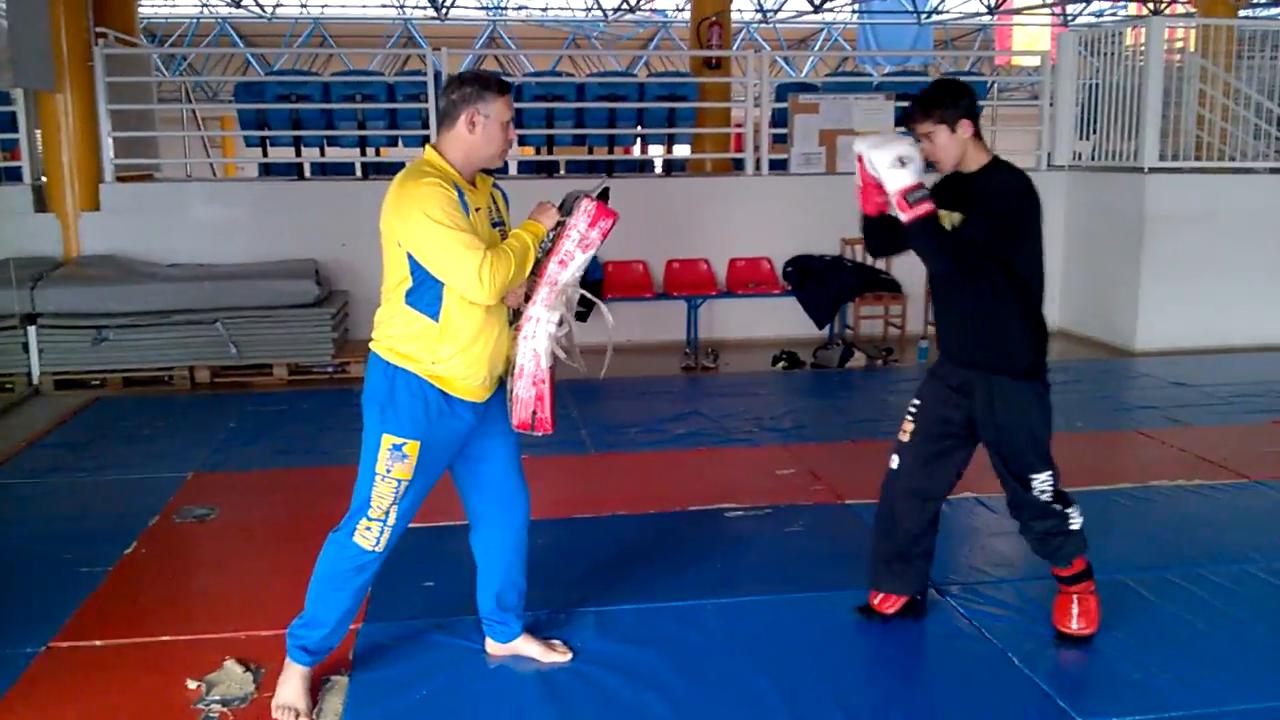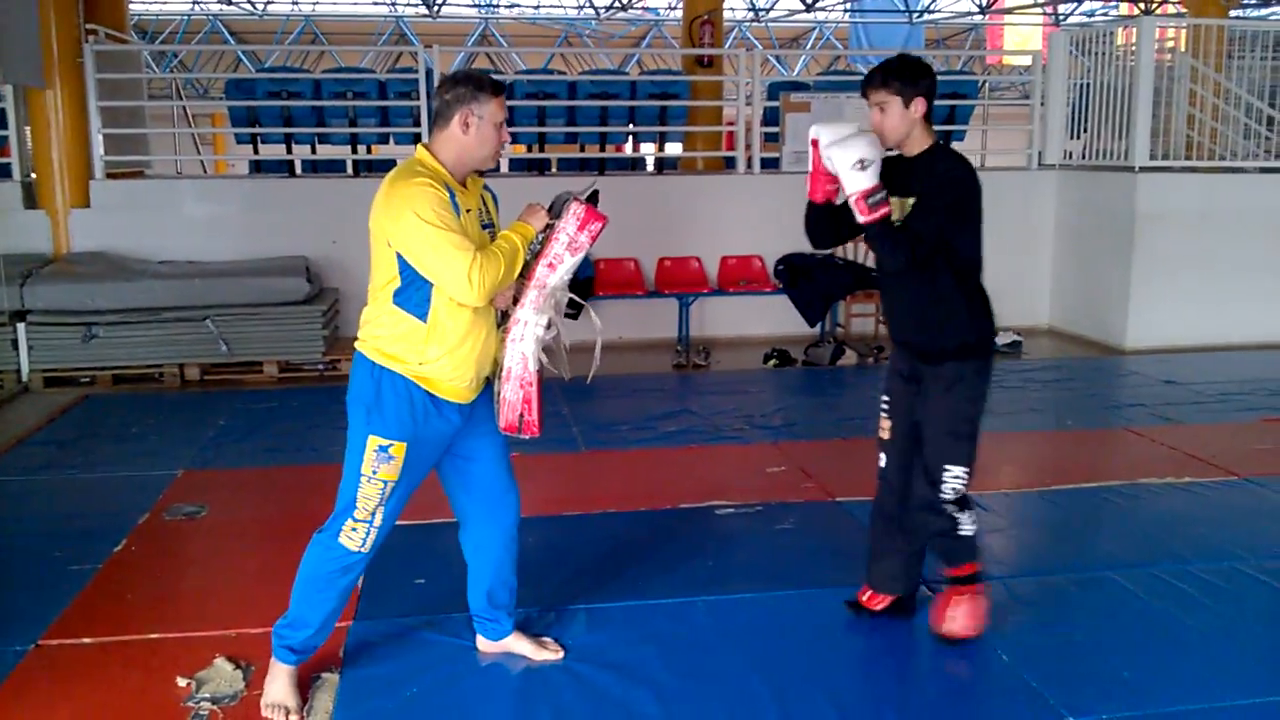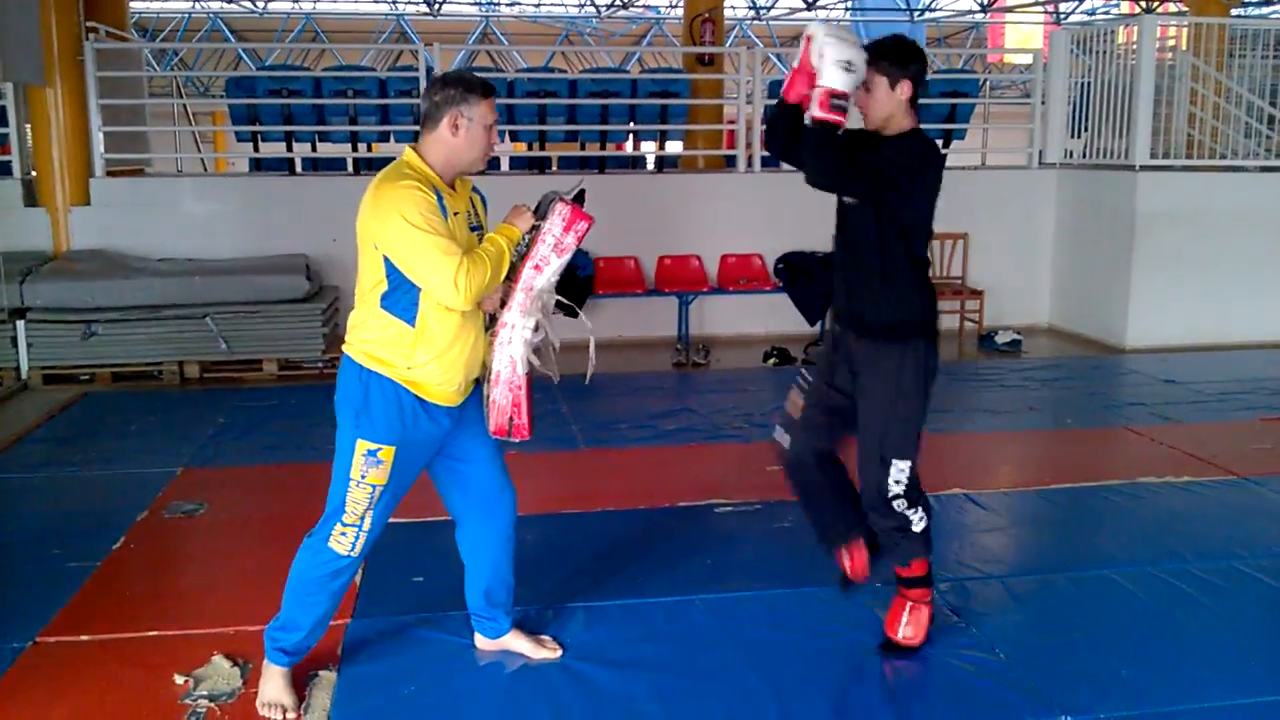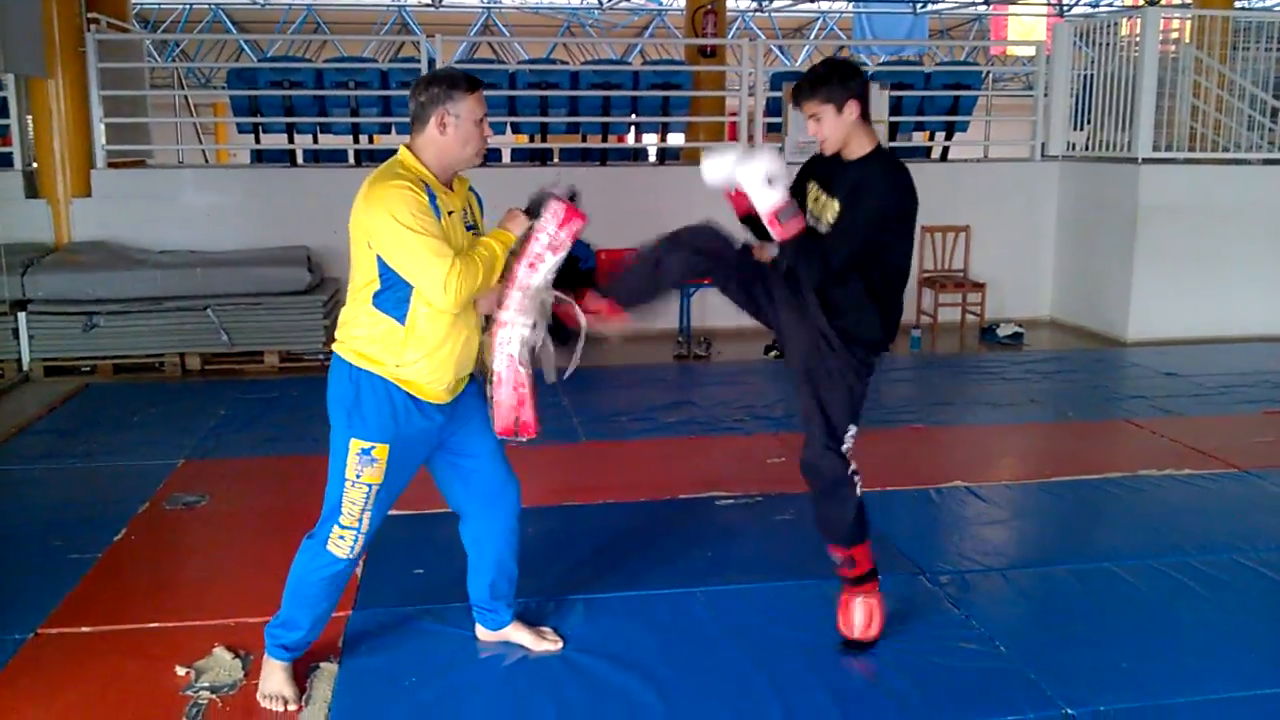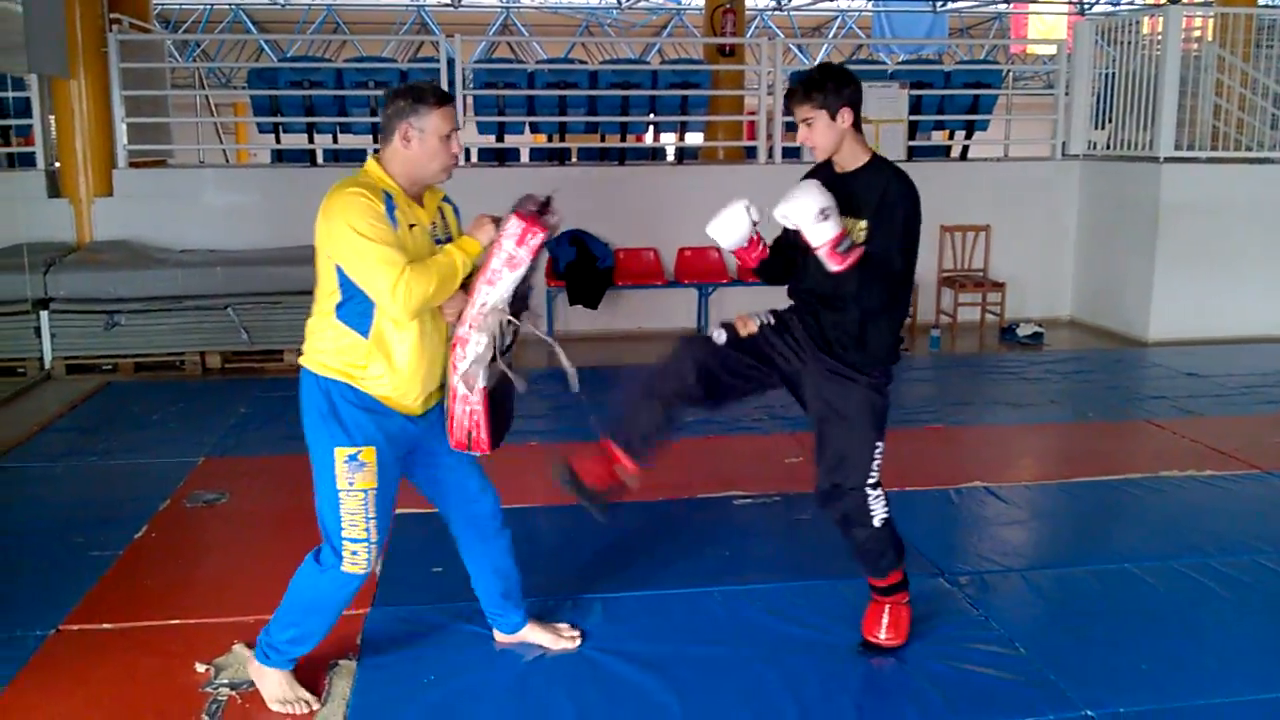
dt=0.2s
person 1, frame 1
left shoulder: (484, 190)
right shoulder: (420, 192)
right elbow: (484, 278)
left wrist: (529, 277)
right wrist: (533, 230)
left hip: (479, 388)
right hip: (415, 389)
left knee: (505, 512)
right knee: (370, 531)
left ankle: (504, 632)
right ankle: (301, 659)
person 1, frame 2
left shoulder: (474, 191)
right shoulder: (411, 192)
right elbow: (473, 281)
left wrist: (512, 286)
right wrist: (523, 231)
left hip: (465, 389)
right hip: (400, 389)
left knee: (495, 510)
right knee: (355, 532)
left ankle: (495, 630)
right ankle: (287, 657)
person 1, frame 3
left shoulder: (463, 194)
right shoulder: (399, 194)
left elbow: (476, 282)
right elbow: (458, 284)
left wrist: (500, 288)
right wrist: (507, 233)
left hip: (455, 391)
right hip: (387, 392)
left knee: (491, 508)
right knee: (346, 534)
left ankle: (494, 628)
right ankle: (280, 657)
person 1, frame 4
left shoulder: (462, 195)
right shoulder: (390, 194)
left elbow: (474, 280)
right elbow: (452, 282)
left wrist: (493, 292)
right wrist: (505, 235)
left hip: (449, 389)
right hip: (378, 390)
left knee: (494, 500)
right knee: (344, 533)
left ankle: (495, 617)
right ankle: (281, 651)
person 1, frame 5
left shoulder: (436, 207)
right shoulder: (353, 203)
left elbow: (447, 292)
right elbow: (410, 291)
left wrist: (463, 301)
right wrist: (470, 246)
left hip: (417, 400)
right hip: (349, 401)
left knee: (475, 509)
right knee: (352, 551)
left ankle: (511, 620)
right ankle: (272, 659)
person 2, frame 1
left shoulder: (1009, 191)
right shoulder: (947, 187)
left elbow: (949, 259)
right elbow: (880, 245)
left wrist: (907, 194)
right wrist: (875, 191)
left hip: (1011, 372)
right hip: (954, 367)
left knee: (1031, 491)
right knee: (908, 480)
left ankle: (1076, 583)
right ankle: (899, 589)
person 2, frame 2
left shoulder: (951, 176)
right shoulder: (887, 173)
left elbow: (904, 257)
right elbow: (821, 234)
left wrist: (864, 196)
right wrist: (824, 178)
left hip: (958, 355)
right hip: (910, 350)
left knee: (937, 483)
right knee: (897, 471)
left ankle: (964, 584)
right ankle: (890, 586)
person 2, frame 3
left shoulder: (917, 154)
right shoulder: (866, 144)
left elbow: (832, 176)
right elbow: (782, 144)
left wrist: (828, 101)
right wrist: (801, 81)
left hip: (897, 341)
right hip: (849, 329)
left knee: (888, 475)
right knee: (802, 448)
left ankle: (914, 590)
right ankle: (852, 539)
person 2, frame 4
left shoulder: (890, 184)
right shoulder: (822, 170)
left elbow: (846, 270)
right elbow: (793, 243)
left hip: (849, 336)
right hip: (798, 303)
left knee: (828, 466)
right knee: (700, 245)
left ankle: (859, 580)
right ankle: (610, 302)
person 2, frame 5
left shoulder: (894, 192)
right shoulder: (815, 183)
left elbow: (887, 294)
right elbow: (782, 270)
left wrist: (835, 244)
right wrist: (753, 248)
left hip: (856, 364)
right hip: (798, 335)
left knee: (854, 493)
right knee: (695, 358)
left ankle: (890, 593)
right ankle: (618, 459)
